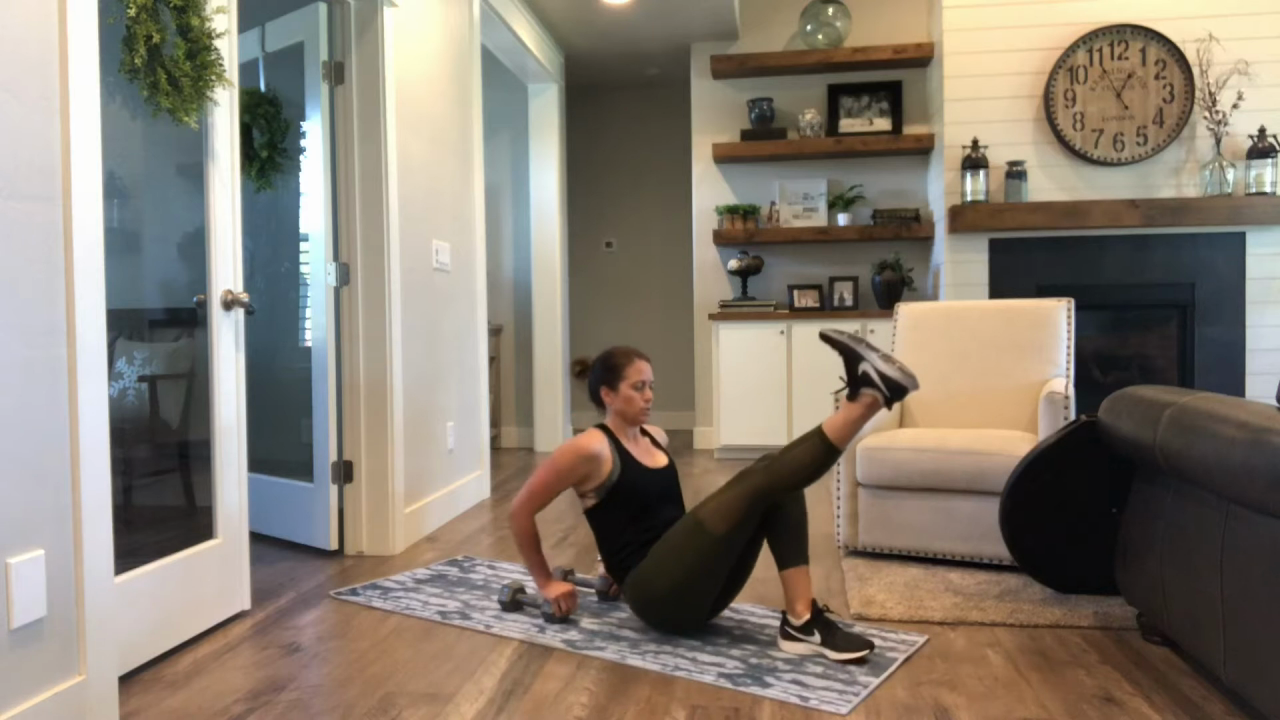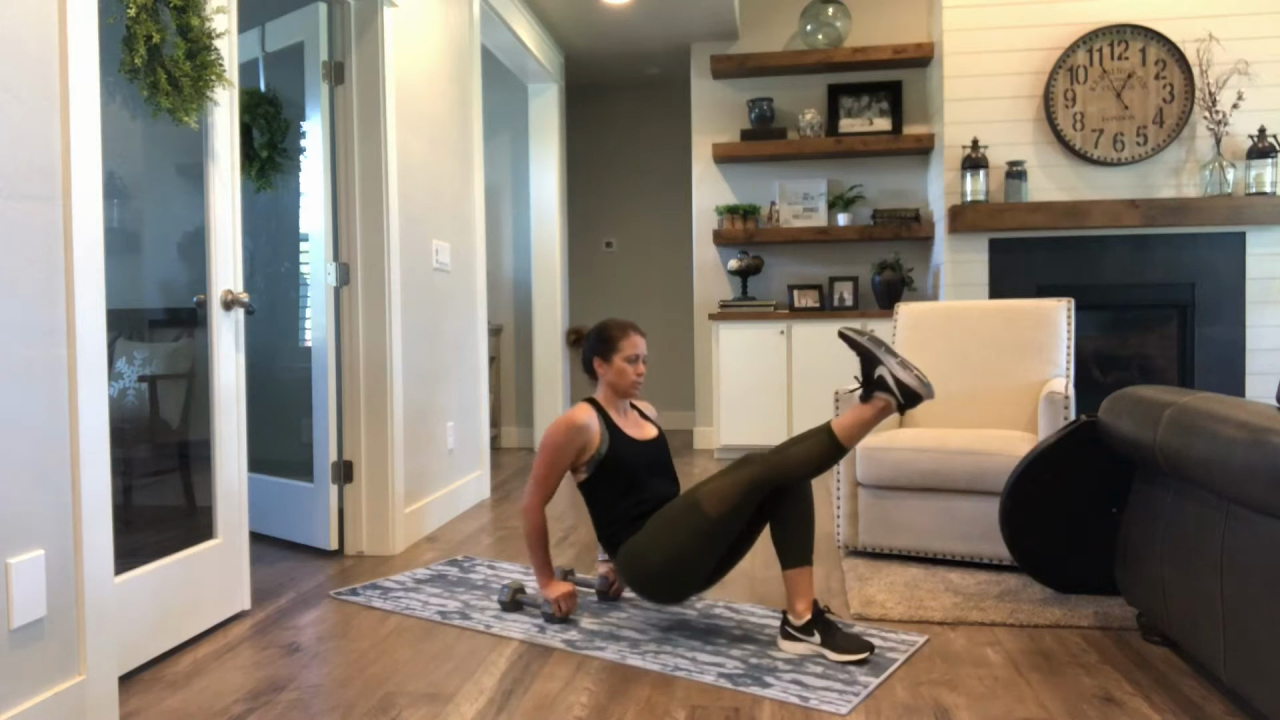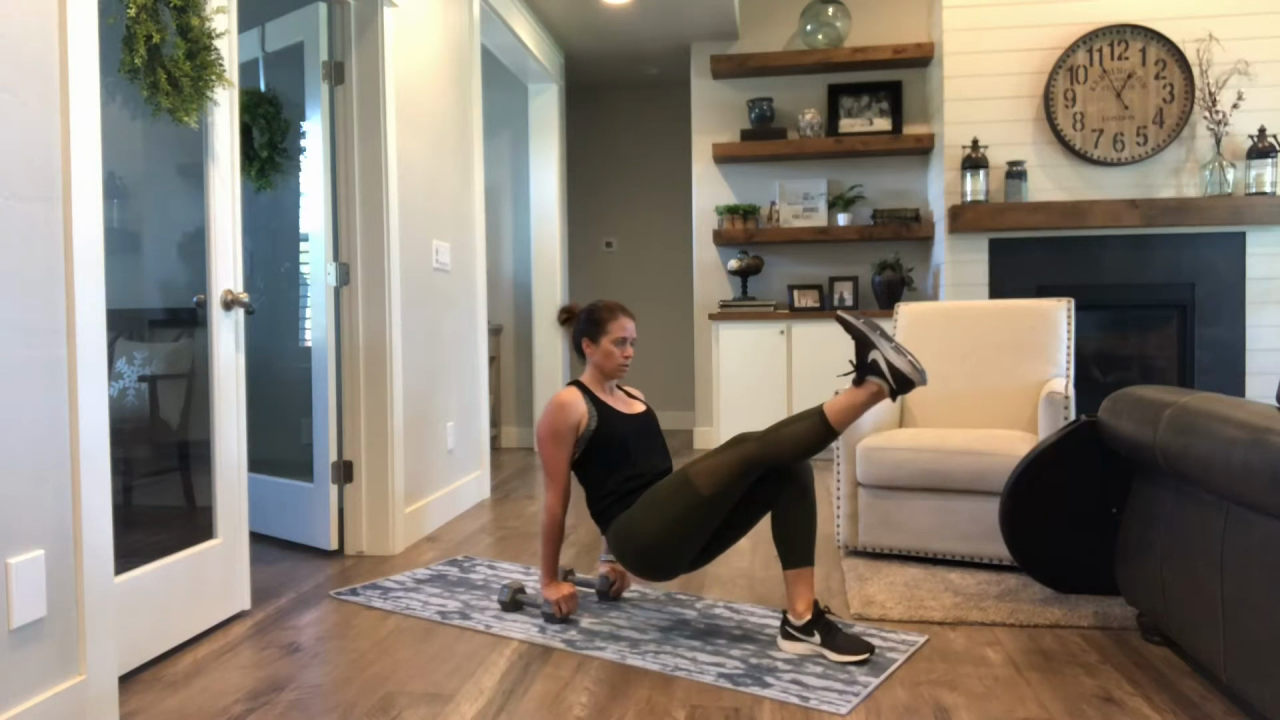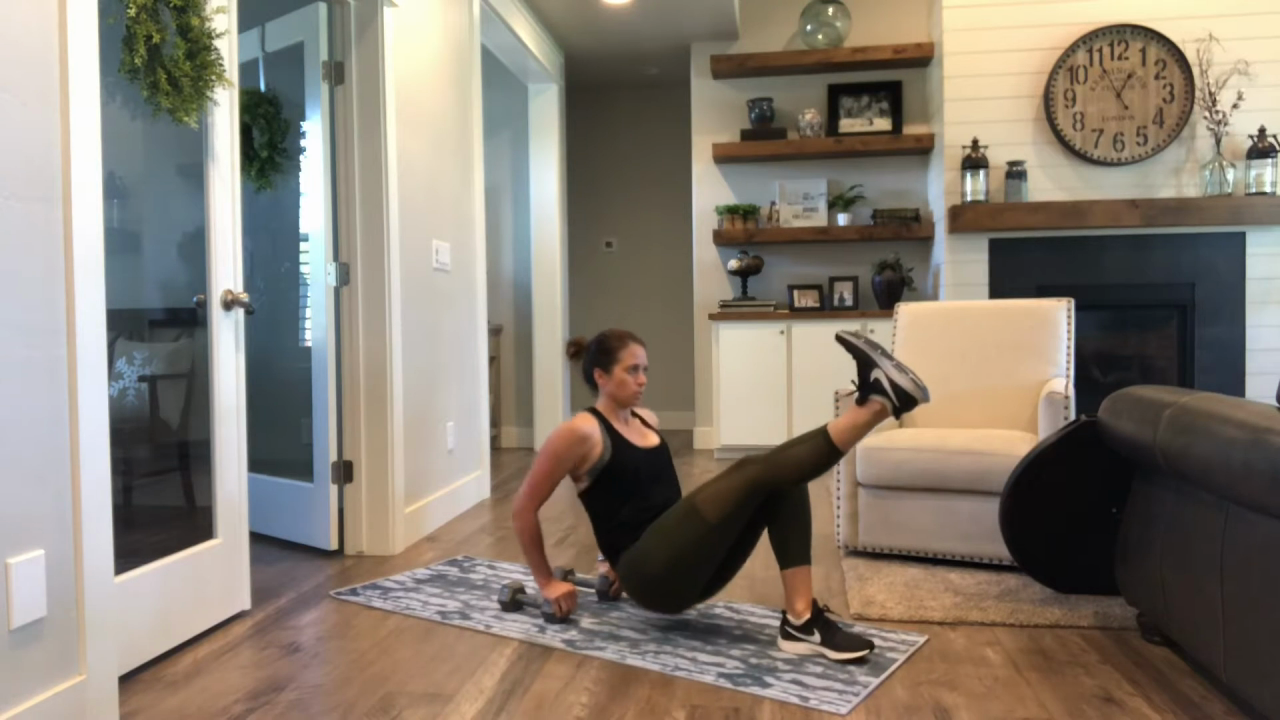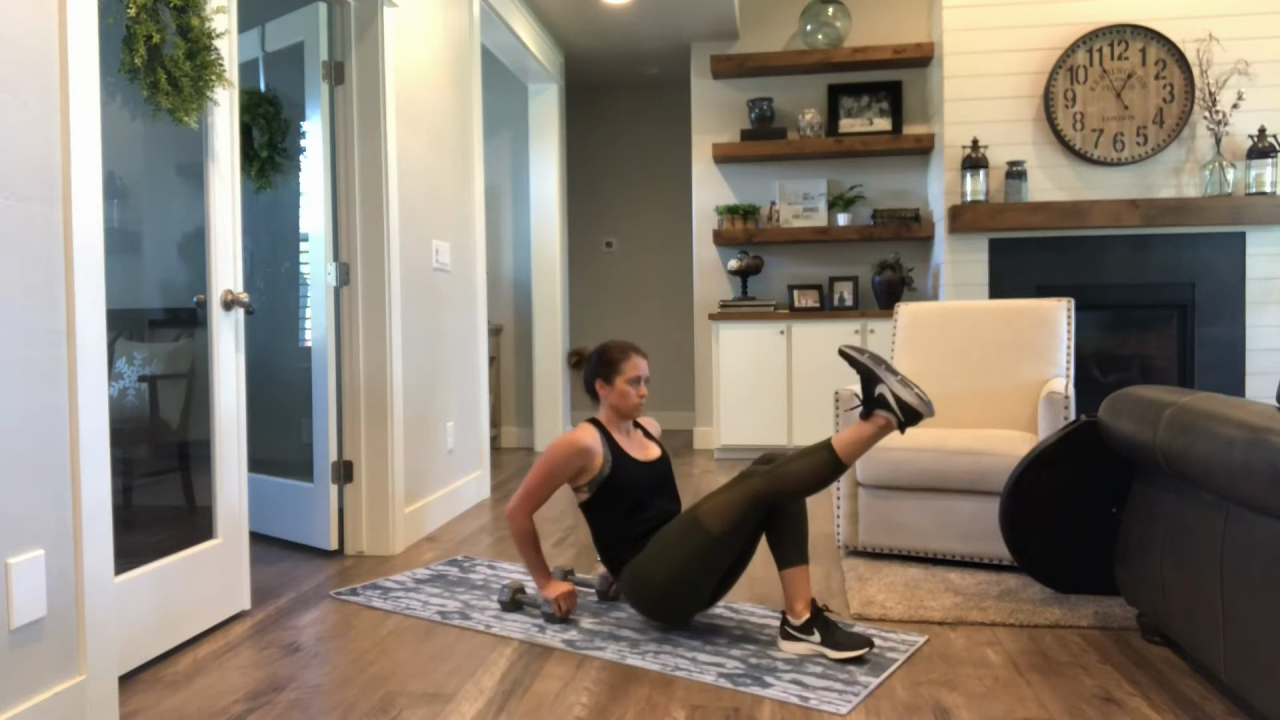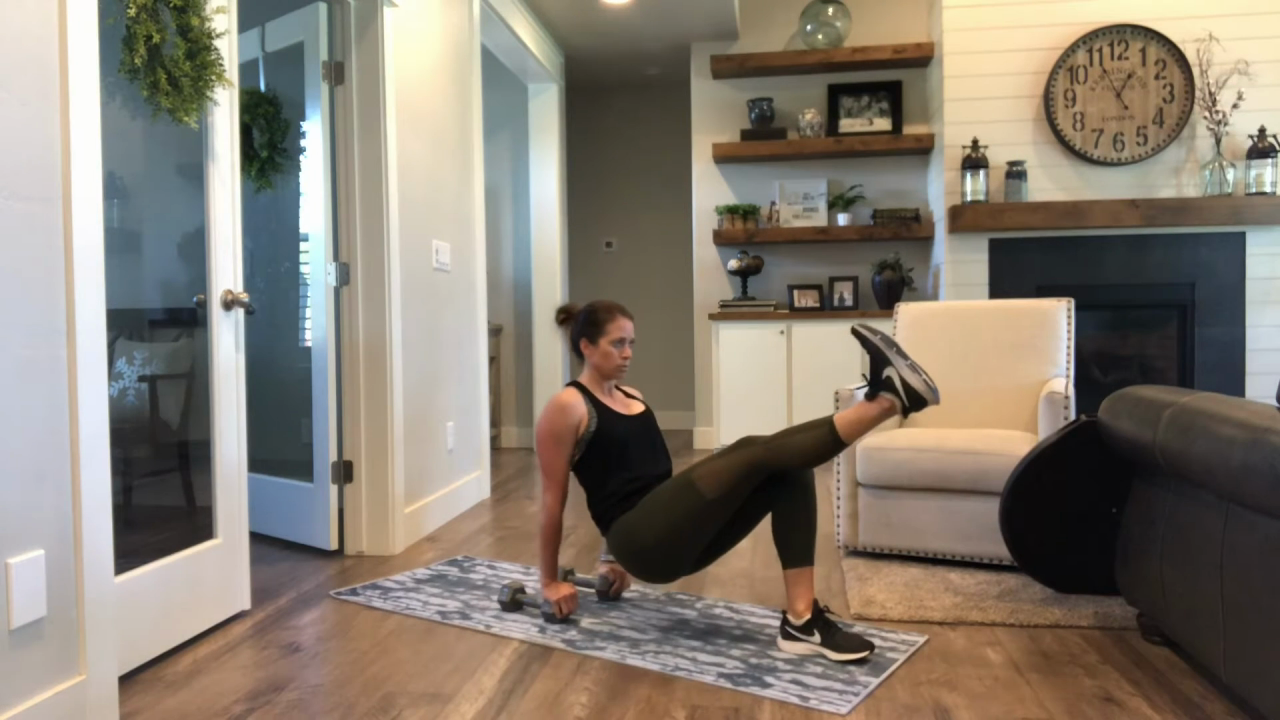
dt=0.5s
person 1, frame 1
left shoulder: (655, 438)
right shoulder: (590, 450)
right elbow: (519, 511)
left wrist: (616, 557)
right wrist: (546, 583)
left hip: (698, 581)
right hip: (658, 593)
left knee: (773, 476)
right knee: (757, 481)
left ankle: (801, 624)
person 1, frame 2
left shoulder: (645, 414)
right shoulder: (579, 424)
right elbow: (532, 504)
left wrist: (611, 558)
right wrist: (547, 581)
left hip: (686, 553)
right hip: (650, 565)
left knee: (784, 475)
right knee: (756, 470)
left ankle: (801, 624)
person 1, frame 3
left shoulder: (632, 397)
right shoulder: (567, 406)
right elbow: (555, 499)
left wrist: (611, 558)
right wrist: (550, 581)
left hip: (680, 532)
right hip: (645, 540)
left knee: (788, 468)
right knee: (750, 451)
left ankle: (801, 622)
right ankle: (874, 384)
person 1, frame 4
left shoulder: (645, 420)
right shoulder: (580, 433)
right elbow: (523, 509)
left wrist: (615, 559)
right wrist: (547, 582)
left hip: (688, 563)
right hip: (652, 573)
left knee: (781, 478)
right knee: (754, 473)
left ankle: (801, 623)
person 1, frame 5
left shoulder: (648, 429)
right shoulder: (583, 444)
right elbow: (517, 511)
right wrist: (546, 583)
left hip: (686, 569)
right hip: (654, 584)
left knee: (773, 469)
right knee: (757, 484)
left ankle: (801, 623)
right ankle: (881, 417)
person 1, frame 6
left shoulder: (631, 397)
right shoulder: (567, 408)
right elbow: (552, 500)
left wrist: (621, 559)
right wrist: (550, 582)
left hip: (679, 533)
right hip: (646, 541)
left knee: (788, 468)
right knee: (754, 454)
left ankle: (801, 621)
right ankle: (886, 401)
